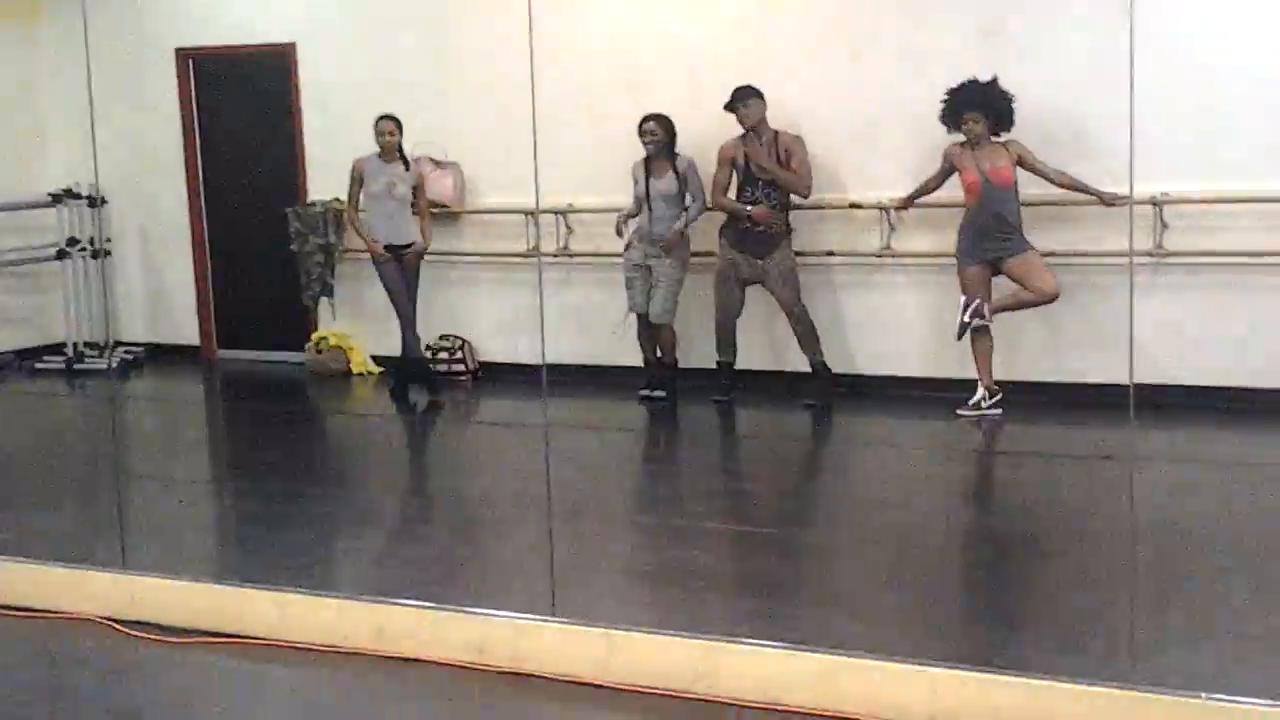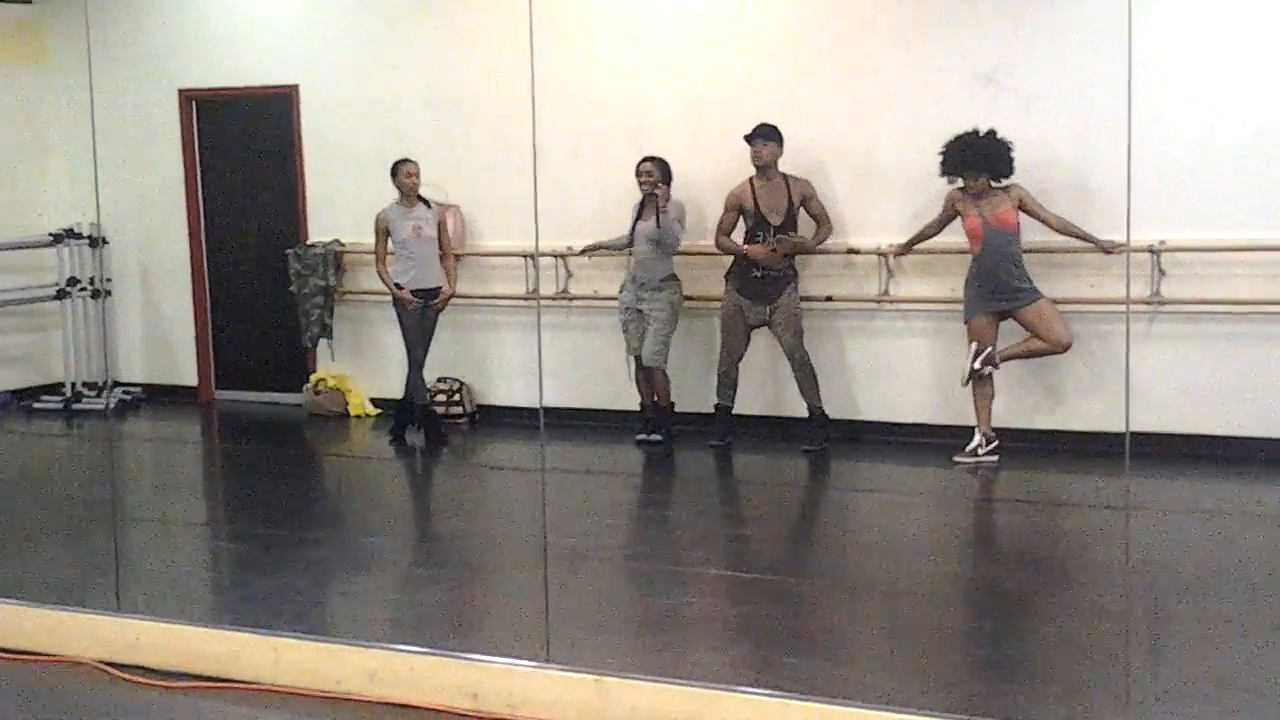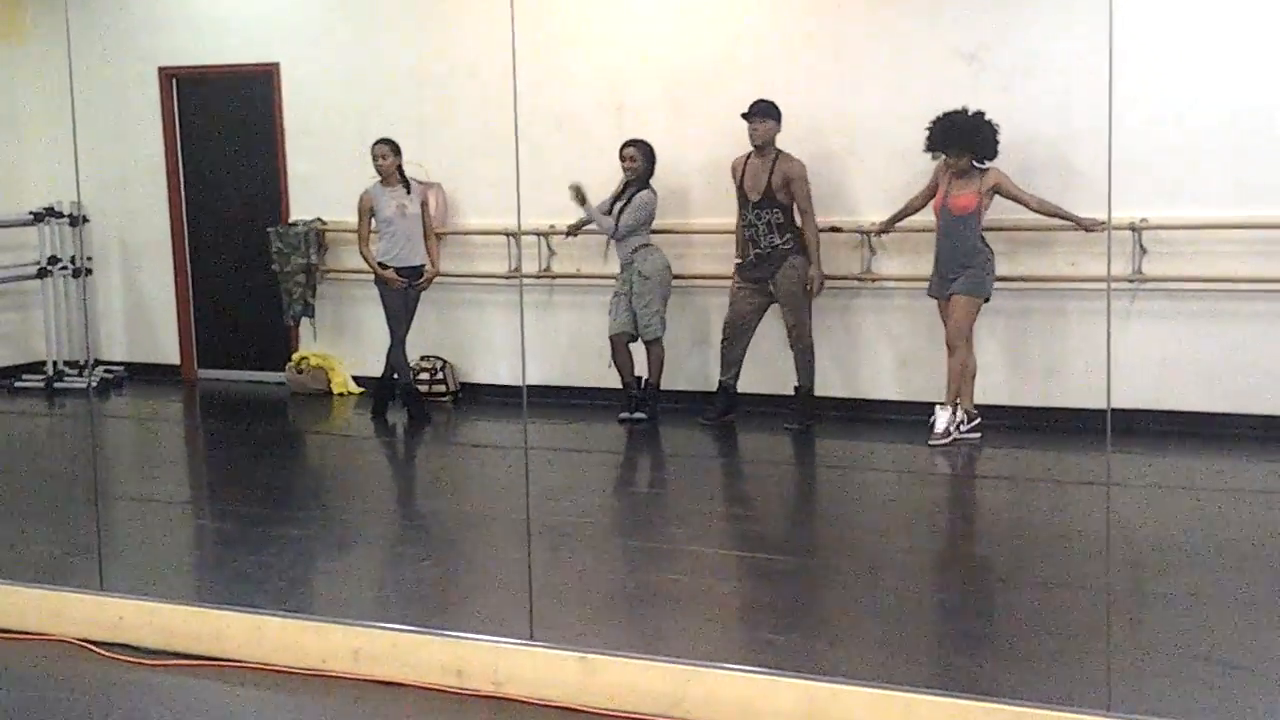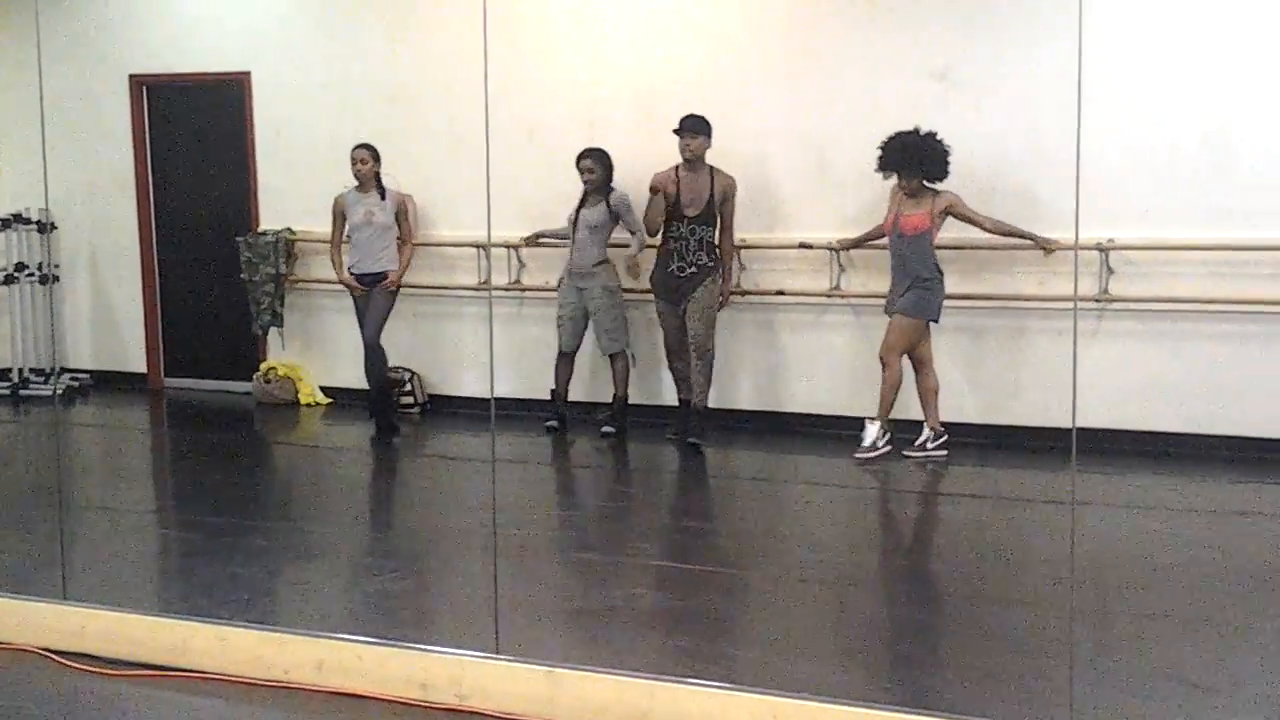
dt=1s
person 1, frame 1
left shoulder: (1012, 149)
right shoulder: (955, 153)
left elbow: (1054, 175)
right elbow: (935, 182)
left wrist: (1098, 193)
right wrist: (909, 199)
left hip: (1010, 241)
right hip: (973, 243)
left knee: (1048, 290)
right knee: (979, 322)
left ankle: (984, 309)
right ankle: (987, 392)
person 1, frame 2
left shoulder: (1013, 194)
right shoulder: (957, 199)
left elbow: (1053, 221)
right elbow: (936, 226)
left wrist: (1097, 241)
right wrist: (907, 245)
left hip: (1018, 286)
right hip: (981, 290)
left knee: (1061, 340)
right knee: (982, 368)
left ankle: (993, 357)
right ankle: (985, 438)
person 1, frame 3
left shoulder: (990, 178)
right shoulder: (942, 172)
left elbow: (1031, 201)
right elbow: (920, 200)
left wrist: (1077, 220)
right wrist: (890, 222)
left hip: (973, 268)
right hip: (945, 269)
left knee: (956, 342)
right knee: (959, 343)
left ankle: (946, 413)
right ankle: (966, 416)
person 1, frame 4
left shoulder: (942, 201)
right shoulder: (897, 195)
left elbow: (985, 223)
left wrist: (1034, 238)
right wrist: (855, 242)
left hip: (923, 289)
right hip: (902, 288)
left knee: (889, 356)
right knee: (921, 362)
left ankle: (878, 430)
right ankle: (934, 434)
person 2, frame 1
left shoulder: (790, 143)
right shoulder: (730, 149)
left elbow: (804, 188)
right elbow: (717, 198)
left wrist: (765, 162)
right wrist: (750, 211)
left hip: (775, 241)
right hip: (736, 242)
left knee: (794, 308)
right knee: (726, 312)
left ankle: (821, 374)
right ankle: (726, 375)
person 2, frame 2
left shoulder: (800, 187)
right shoulder: (739, 194)
left elbow: (825, 224)
right elbow: (720, 238)
left wrist: (809, 244)
right wrist: (746, 249)
left hip: (782, 285)
right hip: (742, 286)
left knee: (796, 352)
right knee: (730, 355)
left ankle: (818, 420)
right ankle: (723, 419)
person 2, frame 3
left shoulder: (790, 167)
right shoulder: (739, 166)
left elbow: (807, 216)
left wrist: (815, 265)
right wrist: (738, 260)
left hip: (788, 260)
right hip: (753, 262)
left knee: (798, 332)
right knee: (733, 328)
left ankle: (804, 401)
right ankle: (726, 397)
person 2, frame 4
left shoulder: (724, 183)
right shoulder: (663, 180)
left elbow: (726, 234)
right elbow: (651, 231)
left wrist: (727, 278)
right wrist: (655, 196)
left hip: (703, 275)
right hip: (667, 275)
left knee: (701, 344)
right knee: (675, 347)
left ankle: (697, 417)
right ankle: (686, 410)
person 3, frame 1
left shoulder: (412, 172)
right shoulder: (362, 166)
left elbow: (424, 214)
right elbow: (352, 209)
left wrist: (425, 241)
right wrist: (368, 241)
left hip: (409, 248)
right hip: (382, 248)
left knee: (409, 313)
right knee: (405, 312)
left ankle: (405, 375)
right ankle: (420, 371)
person 3, frame 2
left shoulder: (434, 212)
right shoulder: (386, 217)
left elbow: (447, 254)
right elbow: (380, 262)
left wrist: (450, 287)
right wrist: (395, 291)
left hip: (433, 292)
right hip: (406, 294)
left knee: (418, 360)
right knee: (416, 359)
left ankle: (402, 421)
right ankle: (429, 422)
person 3, frame 3
left shoulder: (418, 191)
right shoulder: (370, 197)
left elbow: (429, 234)
right elbow: (363, 243)
left wrist: (434, 266)
right wrist: (379, 271)
left hip: (416, 271)
right hip: (389, 272)
left knee: (399, 336)
right knee: (398, 336)
left ankle: (383, 394)
right ankle: (412, 399)
person 3, frame 4
left shoulder: (395, 200)
right shoulder: (343, 201)
left elbow: (407, 241)
right elbow: (335, 246)
left wrist: (399, 272)
right wrist: (342, 276)
left hip: (385, 278)
right hip: (358, 280)
left knee: (371, 337)
right knee: (368, 345)
left ankle: (386, 390)
right ankle: (382, 413)
person 4, frame 1
left shoulder: (684, 165)
right shoulder: (638, 167)
left elbow: (699, 203)
left wrist: (679, 228)
right wrist: (625, 215)
left hip: (669, 249)
right hip: (638, 247)
left knee: (660, 316)
right knee: (642, 315)
left ankle: (667, 376)
right ankle: (651, 374)
person 4, frame 2
left shoulder: (673, 206)
right shoulder: (638, 208)
left elbow: (673, 244)
left wrist: (664, 210)
right wrist: (599, 245)
left hip: (663, 292)
right hip: (633, 290)
left knee: (653, 360)
right knee: (639, 359)
left ankle: (665, 420)
right ankle: (649, 418)
person 4, frame 3
left shoulder: (645, 196)
right shoulder: (626, 187)
left elbow: (614, 230)
right elbow: (609, 210)
left wrist: (586, 205)
right wrist: (580, 223)
left hip: (647, 265)
right hip: (628, 269)
left knee: (651, 336)
right knee: (617, 337)
left ankle: (650, 399)
right ankle: (632, 396)
person 4, frame 4
left shoulder: (617, 199)
right shoulder: (584, 198)
left elbow: (639, 234)
left wrist: (632, 255)
right wrist: (543, 233)
left hip: (599, 279)
right hip: (571, 278)
left knee: (615, 346)
right knee: (566, 346)
left ankle: (618, 410)
right ankle: (559, 407)
